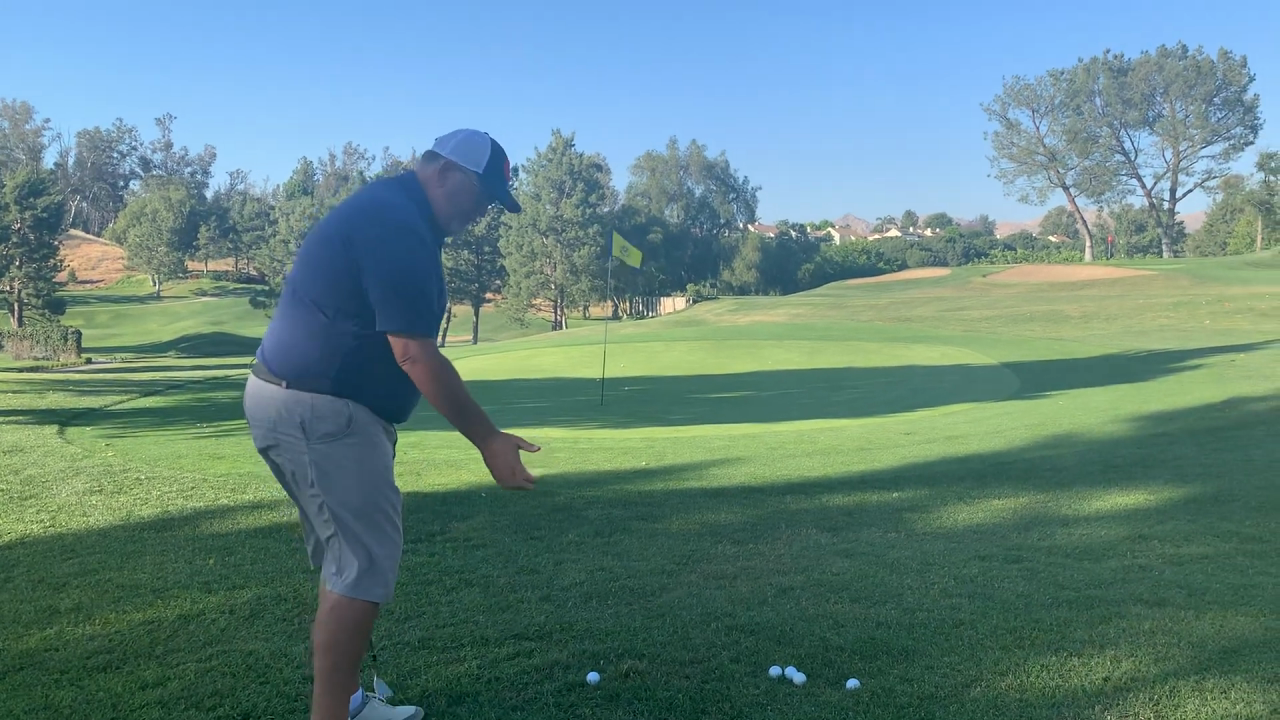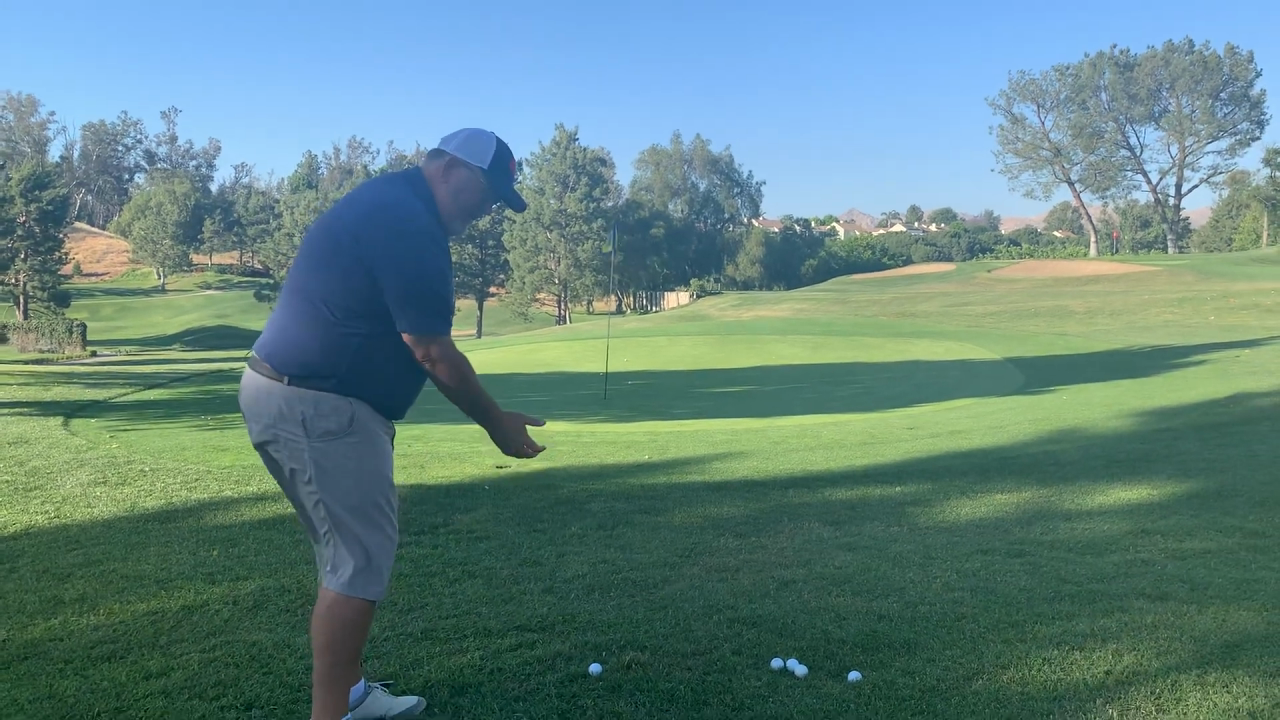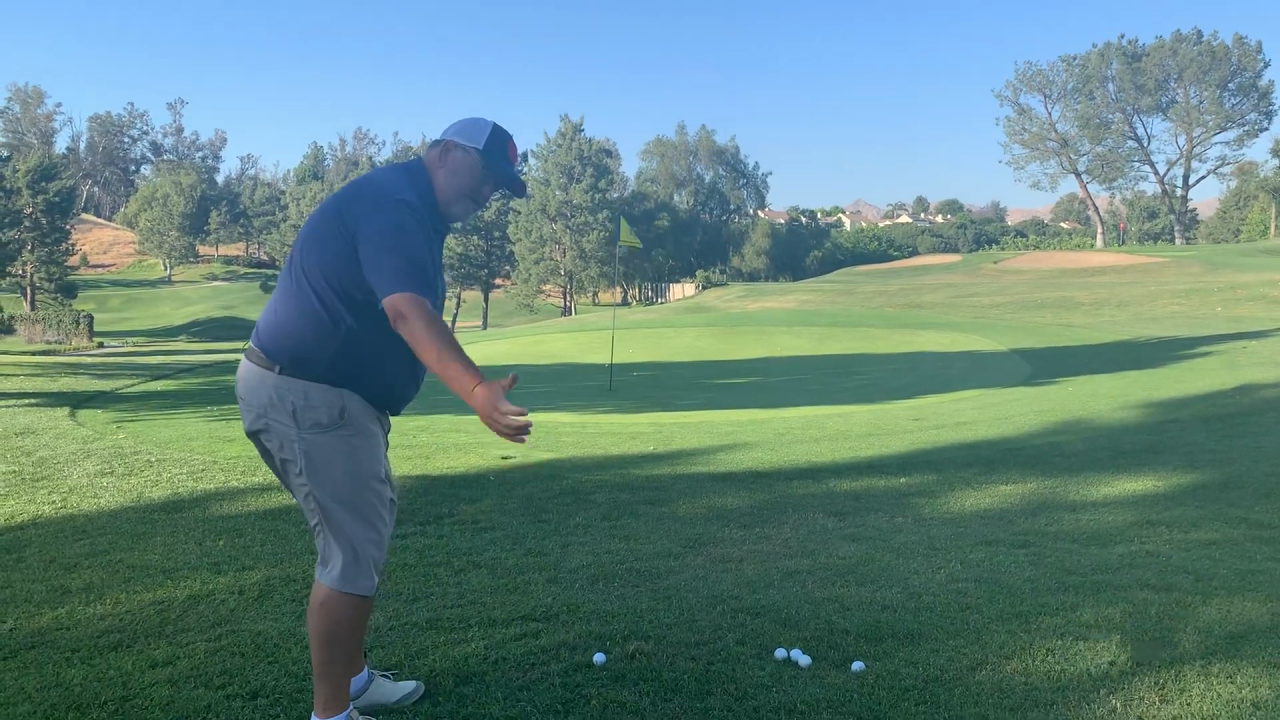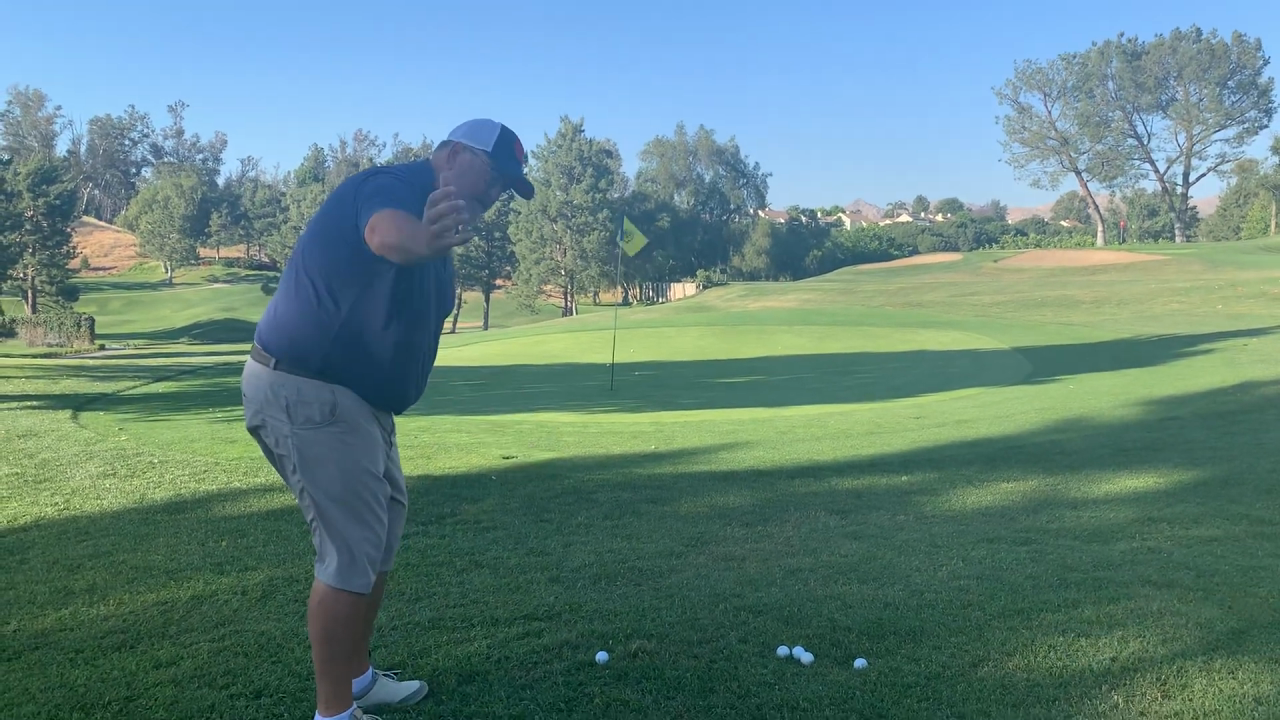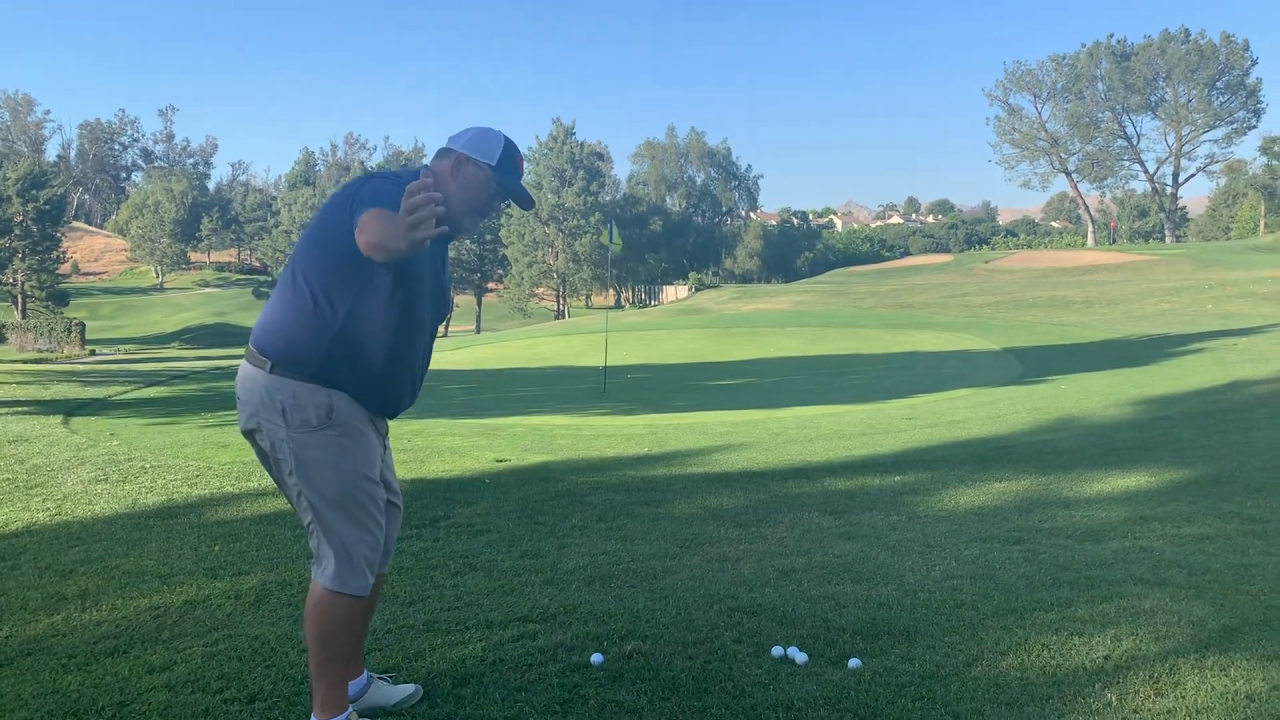
dt=0.4s
person 1, frame 1
left shoulder: (389, 211)
right shoulder: (396, 223)
right elbow: (414, 354)
right wrist: (488, 440)
left hip: (320, 403)
right hip: (319, 409)
left knee: (352, 559)
right knee: (362, 566)
person 1, frame 2
left shoulder: (389, 204)
right shoulder: (406, 223)
right elbow: (433, 353)
right wrist: (499, 425)
left hip: (305, 394)
right hip: (317, 405)
left knee: (356, 551)
right knee: (359, 561)
person 1, frame 3
left shoulder: (409, 208)
right shoulder: (392, 201)
right elbow: (408, 309)
right wrist: (477, 392)
left hip: (326, 391)
right hip: (307, 394)
left knee: (366, 537)
right knee: (352, 551)
person 1, frame 4
left shoulder: (432, 215)
right shoulder: (392, 187)
right elbow: (388, 236)
right wrist: (424, 242)
left hip: (355, 396)
right hip: (309, 392)
left knee: (379, 538)
right knee: (350, 550)
person 1, frame 5
left shoulder: (430, 234)
right shoulder: (388, 192)
right elbow: (375, 237)
right wrist: (402, 235)
left hip: (347, 398)
right hip: (302, 396)
left knee: (373, 540)
right knee: (348, 553)
